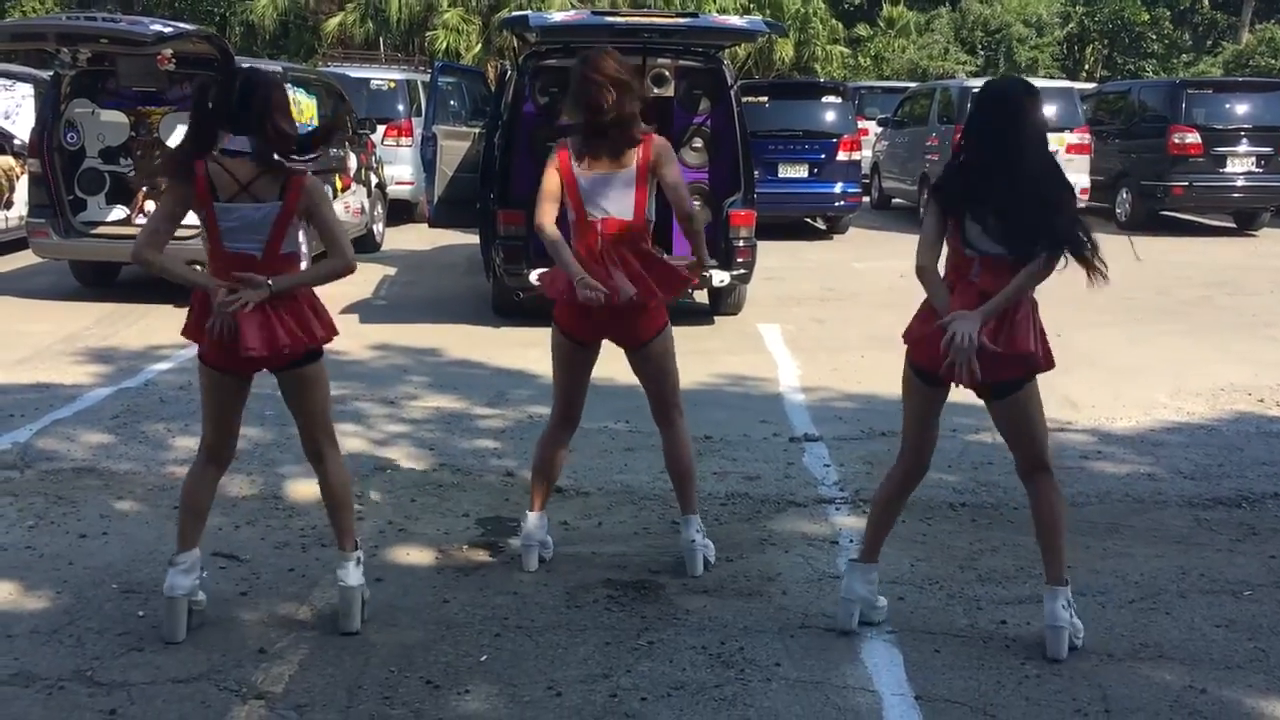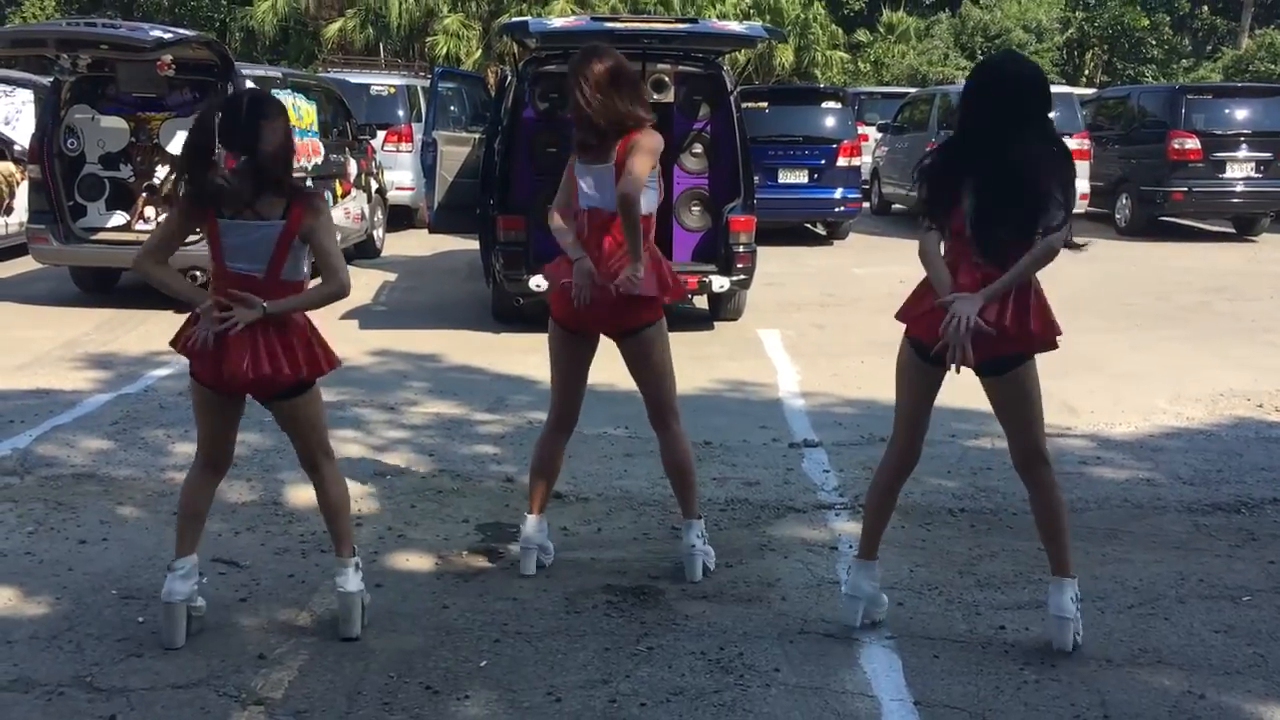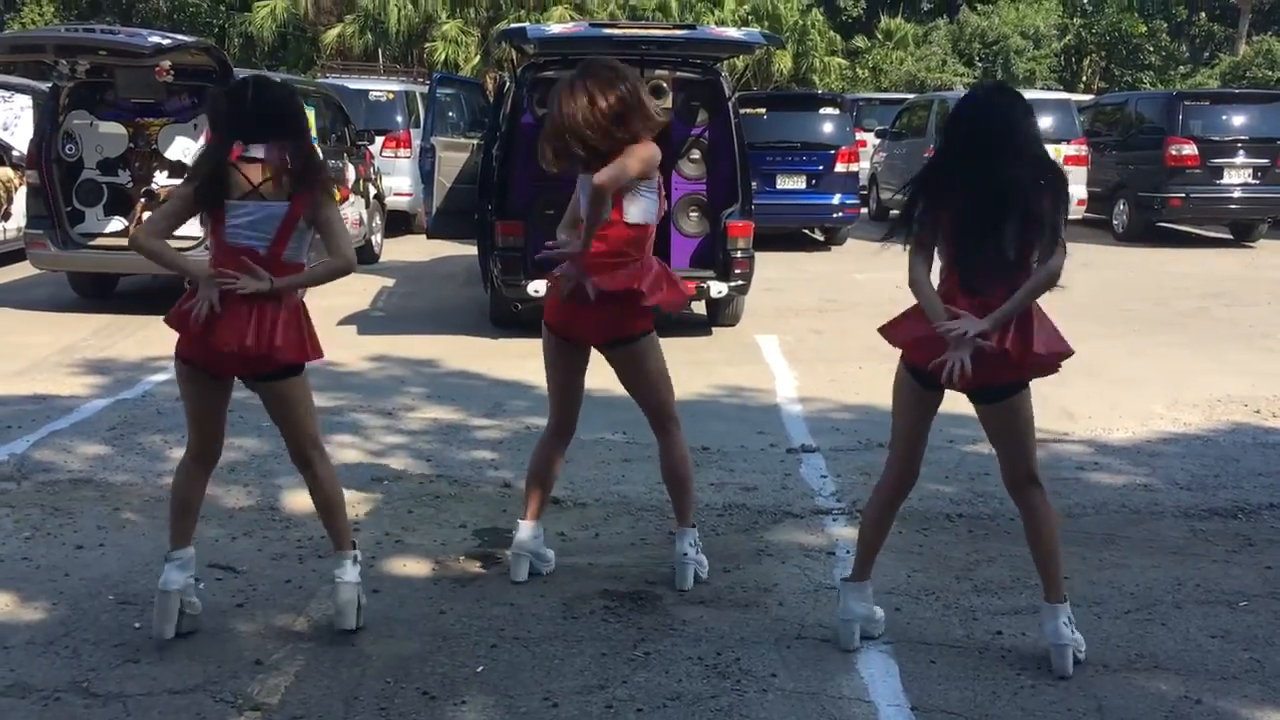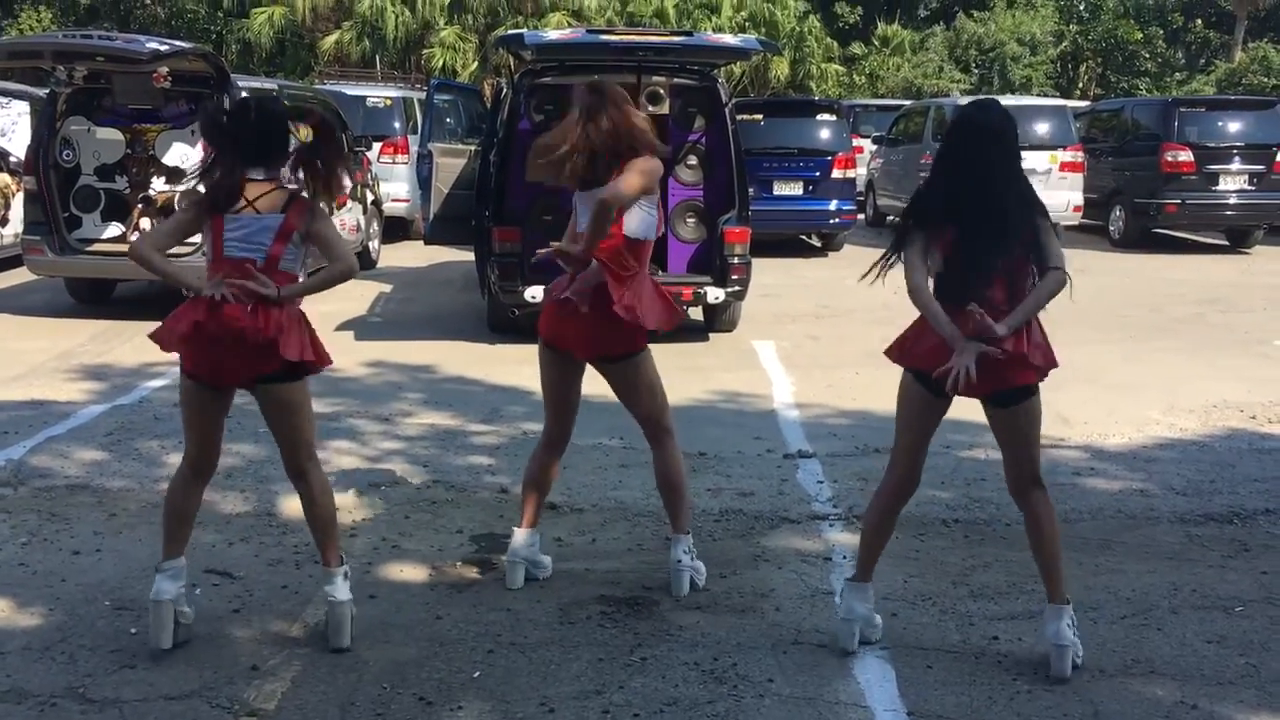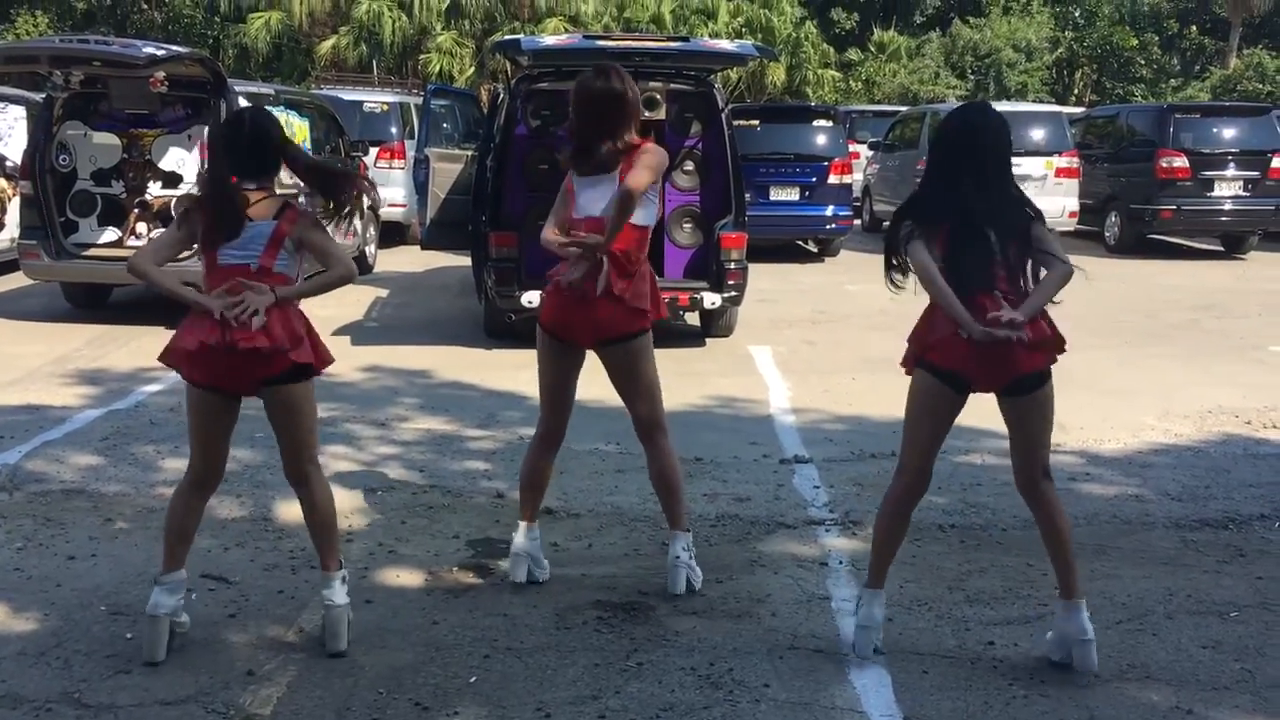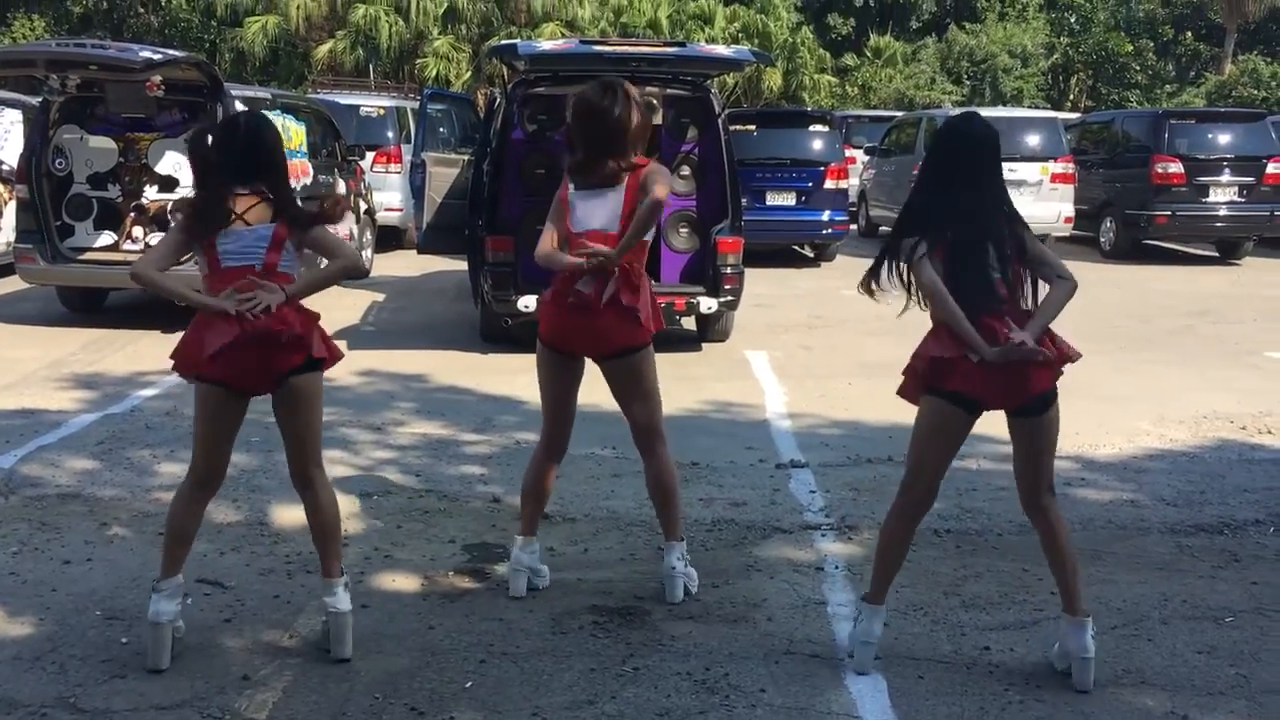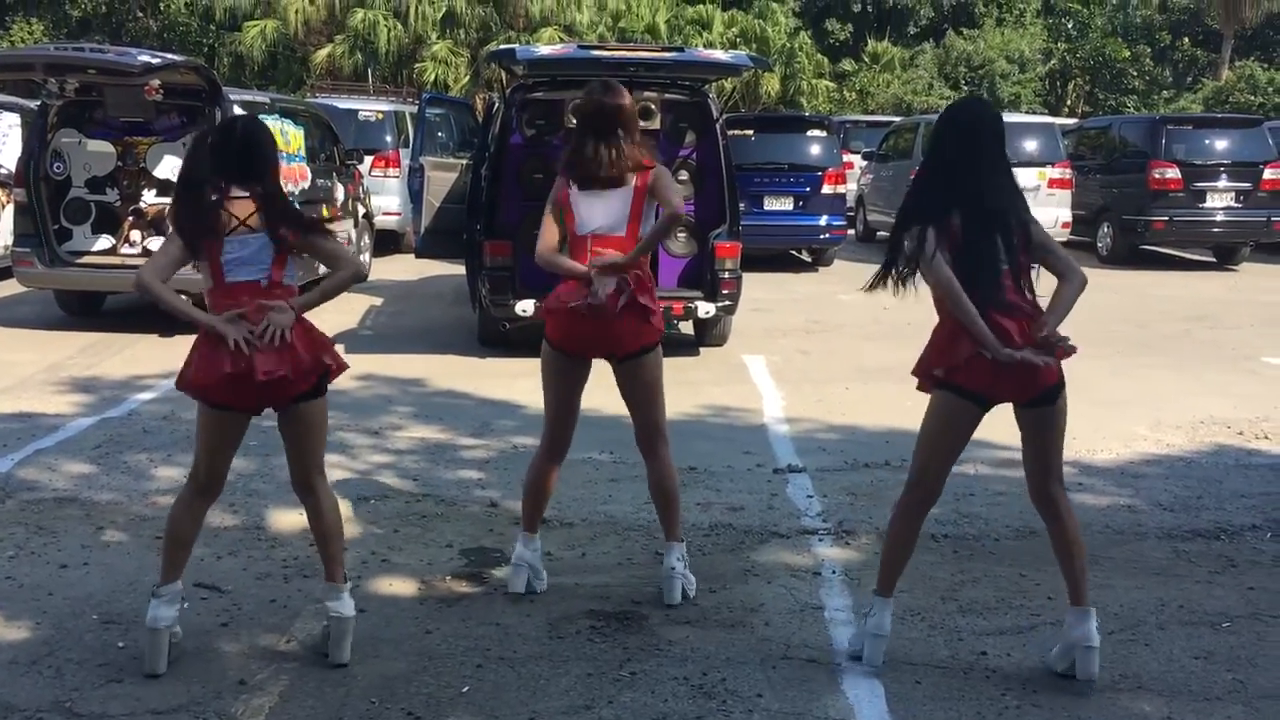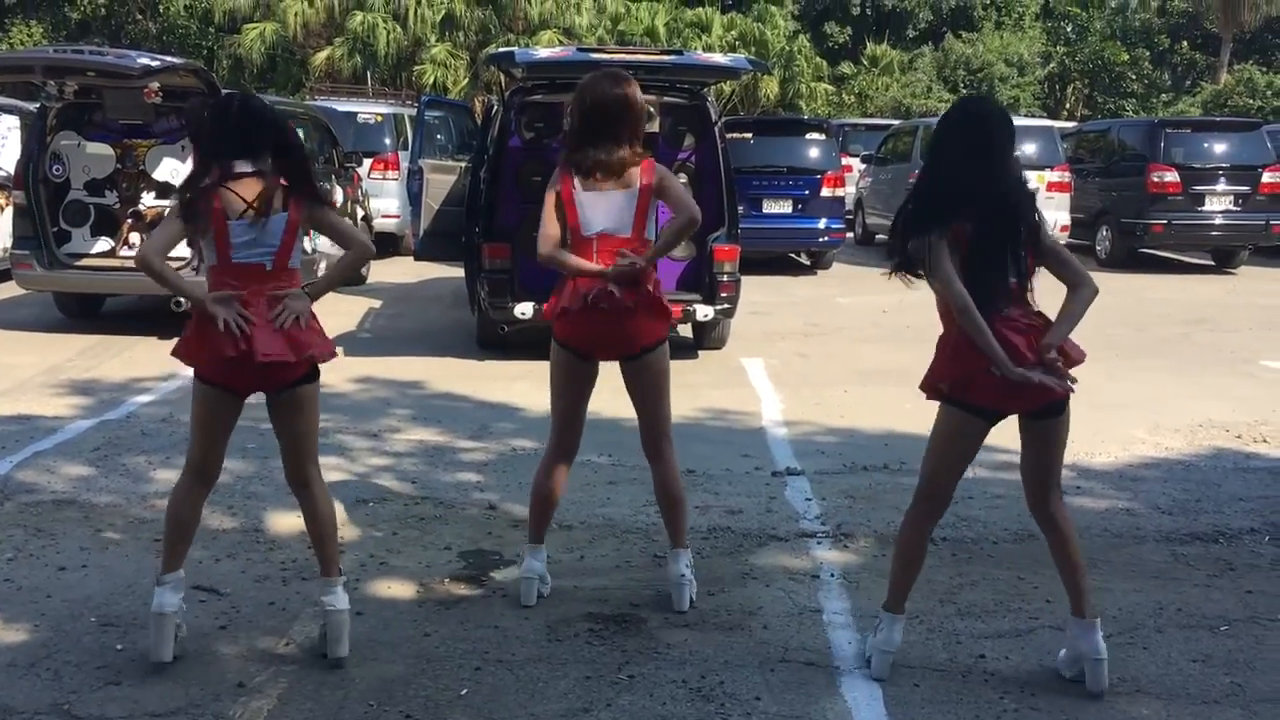
dt=0.1s
person 1, frame 1
left shoulder: (953, 184)
right shoulder: (1049, 189)
left elbow: (925, 266)
right elbow: (1045, 260)
left wrist: (956, 320)
right wrist: (980, 320)
left hip: (939, 334)
right hip: (1004, 340)
left knee: (911, 463)
right knee: (1036, 469)
left ankle: (859, 578)
right ankle: (1058, 602)
person 1, frame 2
left shoulder: (948, 163)
right shoulder: (1049, 165)
left elbow: (929, 243)
right elbow: (1052, 240)
left wrist: (956, 298)
right wrist: (983, 300)
left hip: (940, 313)
right hip: (1006, 320)
left knee: (902, 448)
right knee: (1033, 461)
left ankle: (863, 574)
right ankle: (1063, 594)
person 1, frame 3
left shoulder: (938, 192)
right shoulder: (1041, 189)
left elbow: (919, 273)
right elbow: (1050, 267)
left wrist: (946, 327)
right wrist: (987, 322)
left hip: (937, 342)
right hip: (1003, 348)
left knee: (899, 472)
right knee: (1026, 484)
left ankle: (856, 593)
right ankle: (1058, 616)
person 1, frame 4
left shoulder: (932, 211)
right shoulder: (1027, 212)
left elbow: (918, 284)
right elbow: (1055, 276)
left wrist: (954, 336)
right wrist: (1004, 329)
left hip: (941, 348)
right hip: (1008, 356)
left knee: (899, 478)
right knee: (1030, 488)
left ankle: (858, 596)
right ankle: (1058, 619)
person 1, frame 5
left shoulder: (924, 214)
right shoulder: (1016, 210)
left elbow: (925, 270)
right elbow: (1061, 268)
left wrist: (972, 328)
right wrist: (1019, 317)
left hip: (953, 345)
right hip: (1020, 346)
left knee: (908, 481)
right knee: (1037, 484)
left ankle: (870, 605)
right ankle: (1073, 615)
person 1, frame 6
left shoulder: (923, 227)
right shoulder: (1008, 225)
left elbow: (930, 285)
right elbow: (1064, 282)
left wrist: (982, 349)
right wrist: (1029, 335)
left hip: (959, 364)
right hip: (1027, 365)
left knee: (913, 499)
right knee: (1040, 500)
left ankle: (869, 619)
right ankle: (1076, 631)
person 1, frame 7
left shoulder: (929, 215)
right shoulder: (1012, 210)
left elbow: (943, 281)
right elbow: (1073, 276)
left wrist: (993, 349)
right wrist: (1041, 335)
left hip: (969, 358)
right hip: (1032, 356)
left knee: (919, 492)
right knee: (1050, 492)
left ankle: (879, 615)
right ankle: (1081, 623)
person 1, frame 8
left shoulder: (935, 219)
right shoulder: (1021, 214)
left elbow: (954, 294)
right elbow: (1084, 283)
left wrist: (1003, 366)
right wrist: (1051, 346)
left hip: (976, 371)
right hip: (1039, 366)
left knee: (929, 503)
right knee: (1047, 504)
left ankle: (889, 628)
right ankle: (1086, 635)
person 2, frame 1
left shoulder: (195, 175)
right shoulder: (298, 182)
left elbow: (145, 249)
right elbow: (343, 260)
left wrist: (210, 285)
right wrist: (272, 289)
left hip: (224, 324)
right hip: (286, 322)
left knee: (213, 454)
right knee: (324, 451)
left ankle: (183, 574)
right ankle: (350, 570)
person 2, frame 2
left shoulder: (203, 194)
right shoulder: (305, 205)
left elbow: (148, 263)
right elbow: (338, 285)
left wrist: (204, 304)
right wrist: (267, 312)
left hip: (217, 345)
right hip: (282, 346)
left knee: (209, 463)
right knee: (319, 462)
left ankle: (181, 579)
right ankle: (349, 575)
person 2, frame 3
left shoulder: (208, 180)
right shoulder: (308, 189)
left elbow: (144, 236)
right elbow: (343, 259)
left wrist: (198, 275)
right wrist: (279, 285)
left hip: (207, 324)
right hip: (272, 328)
left knee: (201, 454)
right knee: (310, 455)
left ankle: (177, 574)
right ankle: (348, 570)
person 2, frame 4
left shoulder: (210, 200)
right shoulder: (302, 208)
left elbow: (143, 248)
right elbow: (345, 264)
left wrist: (196, 285)
right wrist: (283, 294)
left hip: (208, 334)
right hip: (275, 338)
left knee: (197, 466)
right knee: (304, 467)
left ankle: (169, 582)
right ankle: (335, 583)
person 2, frame 5
left shoulder: (202, 211)
right shoulder: (293, 215)
left elbow: (140, 263)
right elbow: (343, 269)
left wrist: (196, 300)
right wrist: (277, 297)
left hip: (211, 345)
right hip: (280, 345)
left knee: (200, 478)
right knee: (304, 473)
left ankle: (168, 592)
right ankle: (334, 587)
person 2, frame 6
left shoulder: (198, 216)
right shoulder: (291, 216)
left elbow: (144, 270)
right elbow: (351, 261)
left wrist: (204, 301)
right wrist: (286, 293)
left hip: (221, 344)
right hip: (288, 339)
left knee: (202, 479)
right knee: (310, 477)
left ankle: (166, 598)
right ankle: (336, 594)
person 2, frame 7
left shoulder: (196, 220)
right shoulder: (287, 219)
left elbow: (150, 283)
right elbow: (351, 270)
left wrist: (209, 322)
right wrist: (296, 309)
left hip: (226, 361)
right hip: (293, 357)
left knee: (201, 487)
right knee: (313, 486)
left ankle: (165, 603)
right ankle: (339, 600)
person 2, frame 8
left shoulder: (201, 199)
right shoulder: (296, 198)
left elbow: (149, 257)
right elbow: (363, 248)
left wrist: (203, 300)
right wrist: (307, 294)
left hip: (224, 341)
right hip: (289, 341)
left knee: (198, 475)
right knee: (304, 478)
left ankle: (168, 591)
right ankle: (334, 595)
person 3, frame 1
left shoulder: (564, 154)
right shoulder: (651, 147)
left elbow: (544, 221)
right elbow: (682, 205)
left wrist: (576, 273)
right wrist: (701, 258)
left hip: (579, 297)
right hip: (636, 296)
left knee: (563, 419)
right knee: (670, 417)
left ankle: (534, 526)
right ankle: (692, 531)
person 3, frame 2
left shoulder: (575, 150)
right shoulder: (645, 139)
left elbow: (558, 219)
right elbow: (629, 187)
left wrist: (580, 260)
right wrist: (637, 259)
left hip: (578, 289)
right hip: (631, 291)
left knee: (560, 420)
right knee: (666, 420)
left ankle: (533, 531)
right ankle: (694, 536)
person 3, frame 3
left shoulder: (584, 158)
right shoulder: (643, 151)
left elbow: (566, 233)
right elbow: (604, 183)
left wrist: (580, 250)
right wrist: (585, 246)
left hip: (568, 302)
right hip: (621, 304)
left knee: (559, 427)
right knee: (667, 426)
left ankle: (528, 535)
right ankle: (687, 544)
person 3, frame 4
left shoulder: (586, 177)
right shoulder: (646, 167)
left elbow: (567, 247)
right elbow: (609, 200)
left wrist: (579, 259)
right wrist: (585, 257)
left hip: (562, 315)
right hip: (612, 320)
left knee: (553, 436)
right knee: (662, 435)
left ankle: (524, 542)
right ankle: (682, 550)
person 3, frame 5
left shoulder: (575, 165)
right shoulder: (648, 155)
left elbow: (550, 238)
right elbow: (636, 188)
left wrist: (581, 248)
right wrist: (605, 243)
left hip: (562, 303)
right hip: (618, 305)
left knee: (549, 430)
right knee: (653, 432)
left ankle: (525, 541)
right ankle: (680, 549)
person 3, frame 6
left shoulder: (571, 180)
right shoulder: (650, 172)
left elbow: (545, 253)
right elbow: (657, 200)
left wrist: (584, 264)
right wrist: (615, 256)
left hip: (561, 314)
right hip: (619, 317)
left knee: (552, 443)
right knee: (652, 441)
left ankle: (525, 554)
right ankle: (676, 558)
person 3, frame 7
left shoulder: (567, 180)
right shoulder: (649, 174)
left elbow: (545, 254)
right elbow: (676, 212)
left wrist: (590, 271)
right wrist: (629, 259)
left hip: (569, 316)
right hip: (630, 316)
left knee: (554, 441)
right knee: (655, 445)
left ankle: (527, 551)
right ankle: (675, 560)
person 3, frame 8
left shoulder: (565, 176)
right shoulder: (650, 172)
left elbow: (547, 250)
right elbow: (691, 216)
left wrist: (599, 270)
right wrist: (644, 262)
left hip: (577, 316)
right hip: (638, 313)
left knee: (561, 446)
right knee: (659, 447)
left ankle: (533, 561)
right ankle: (680, 565)
